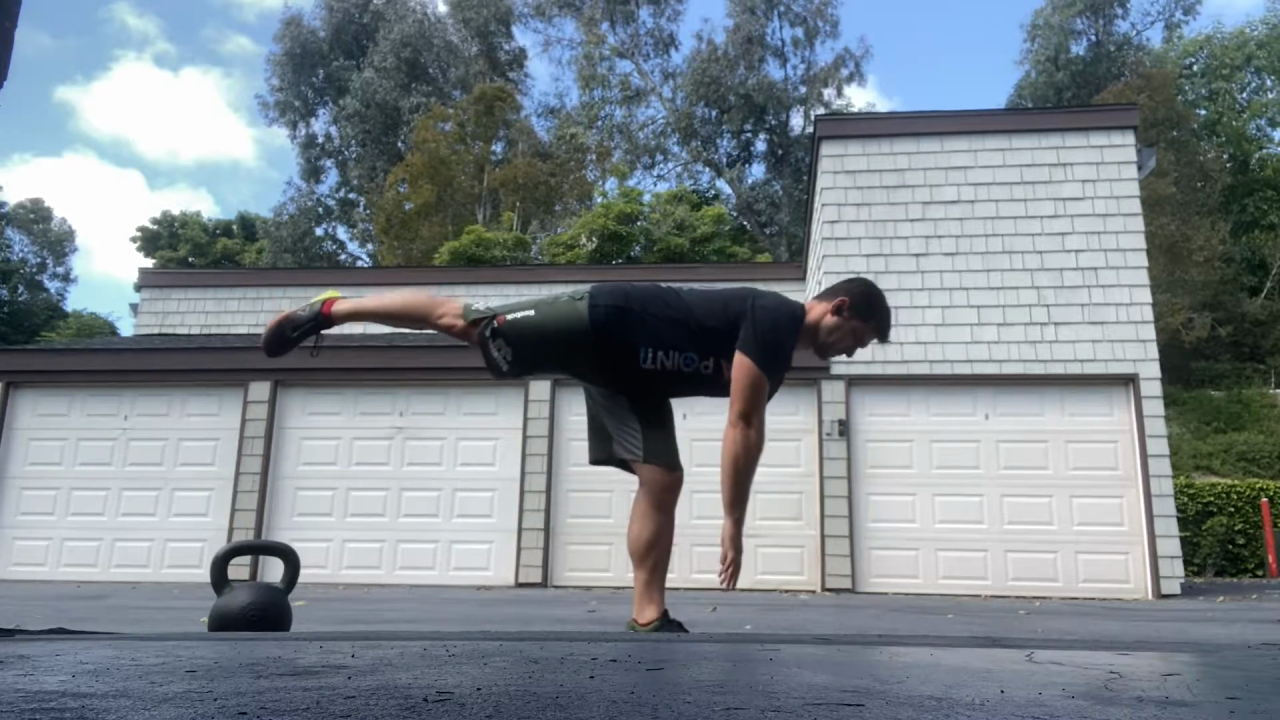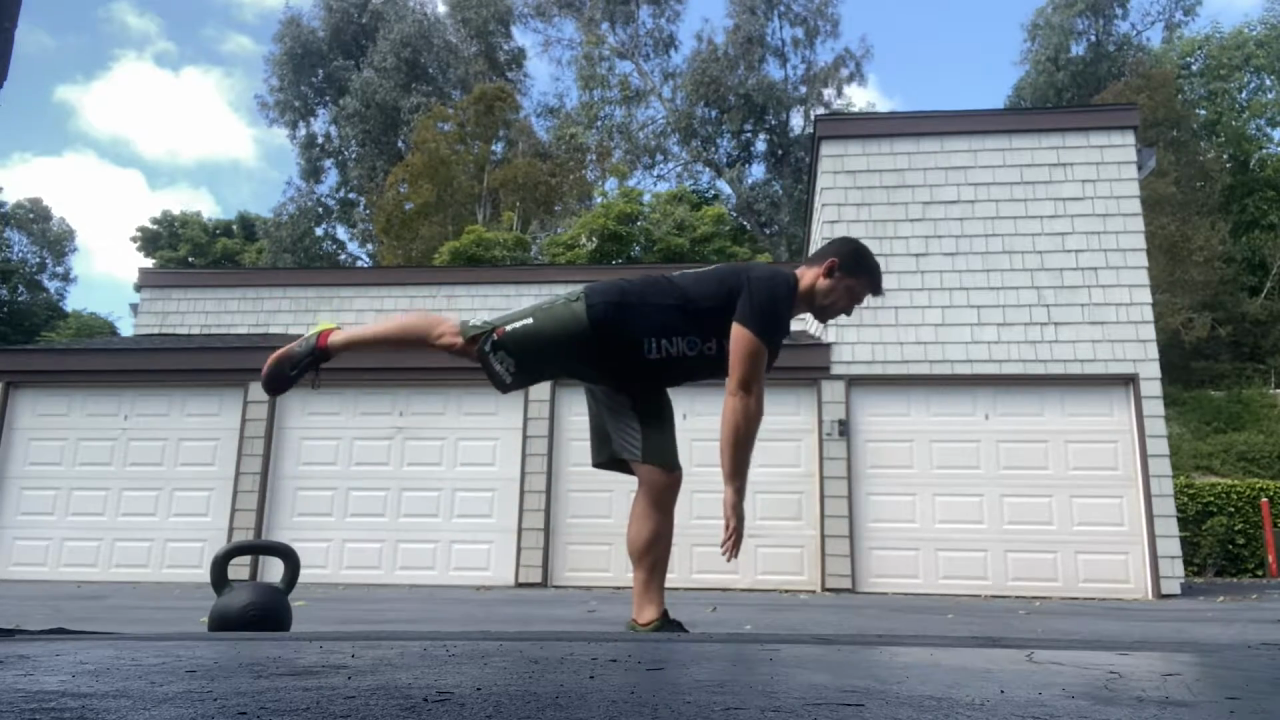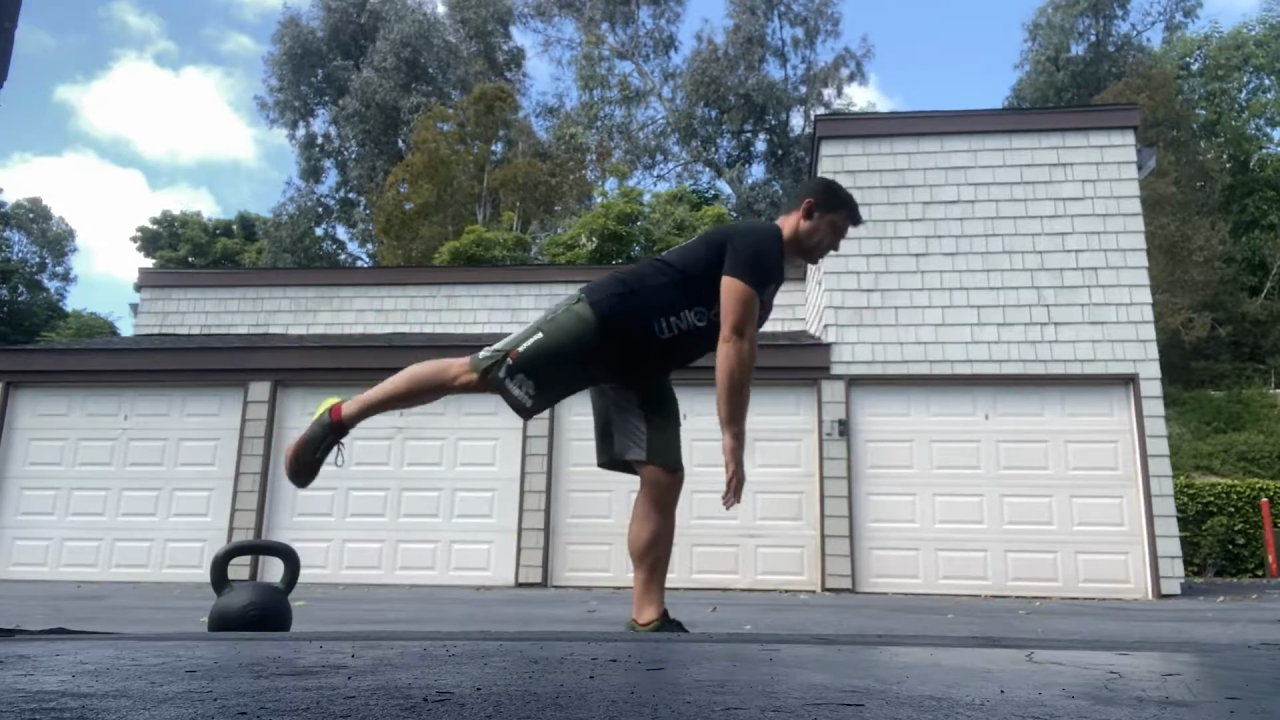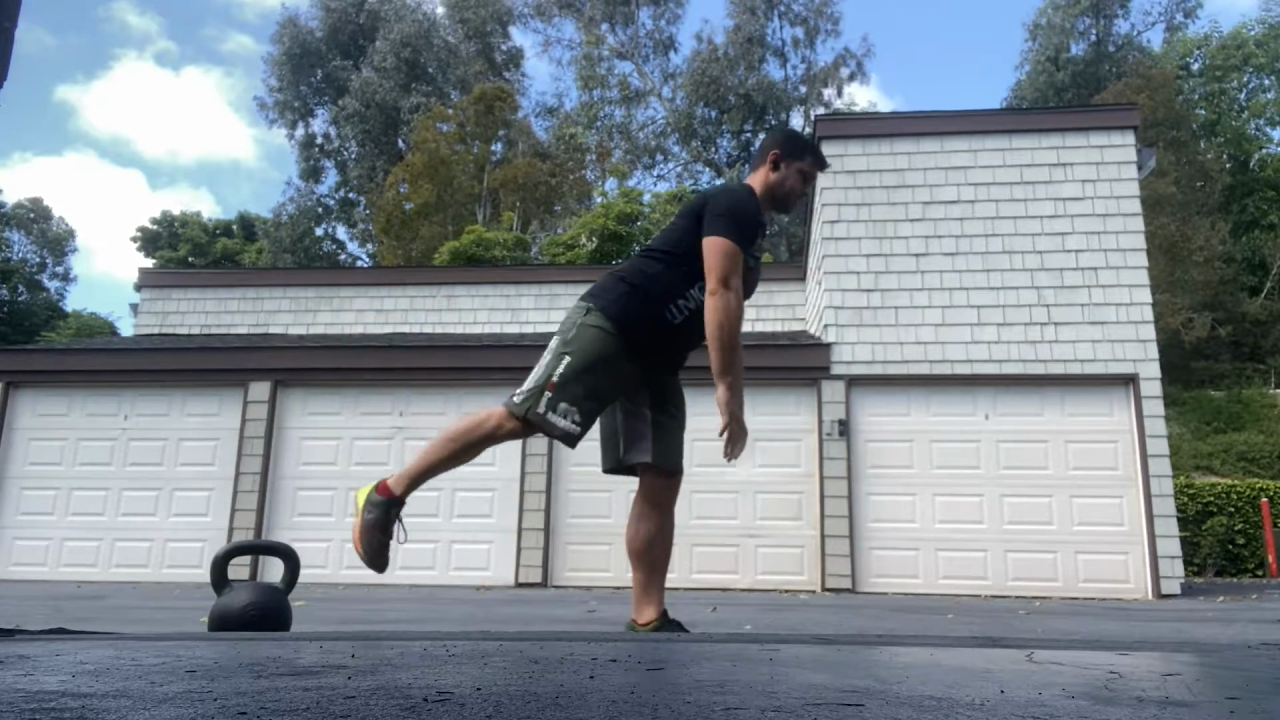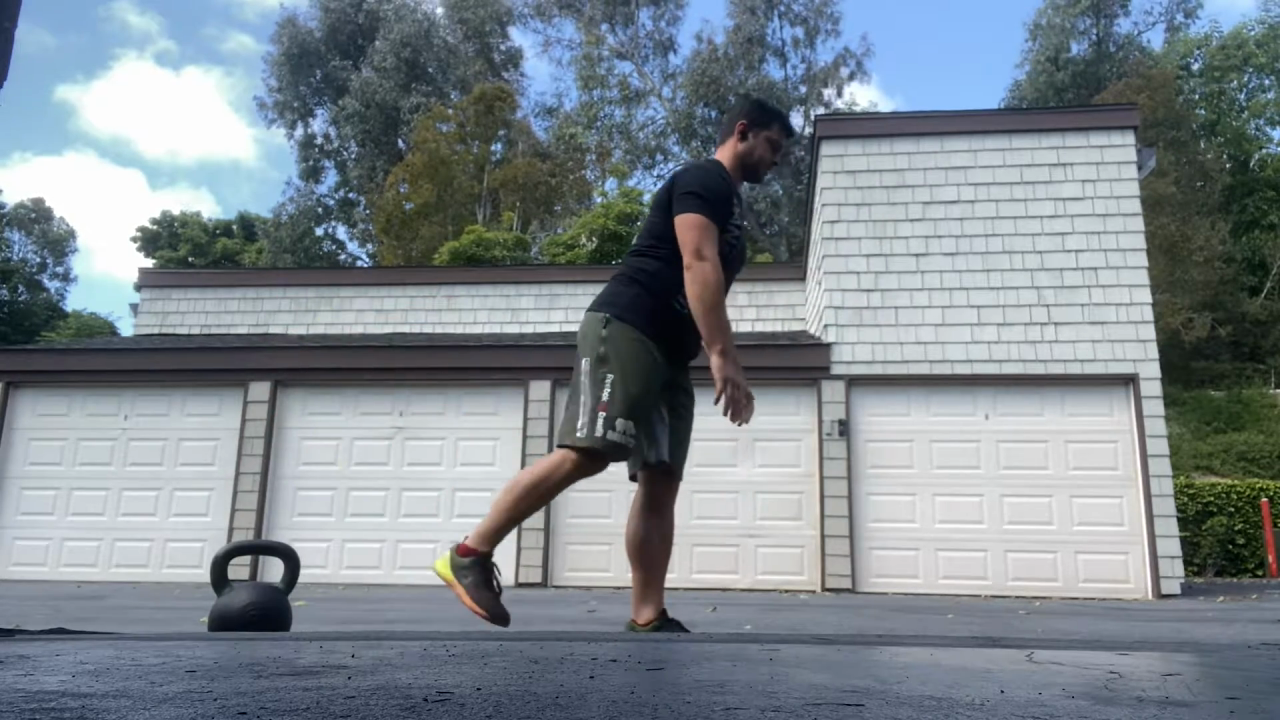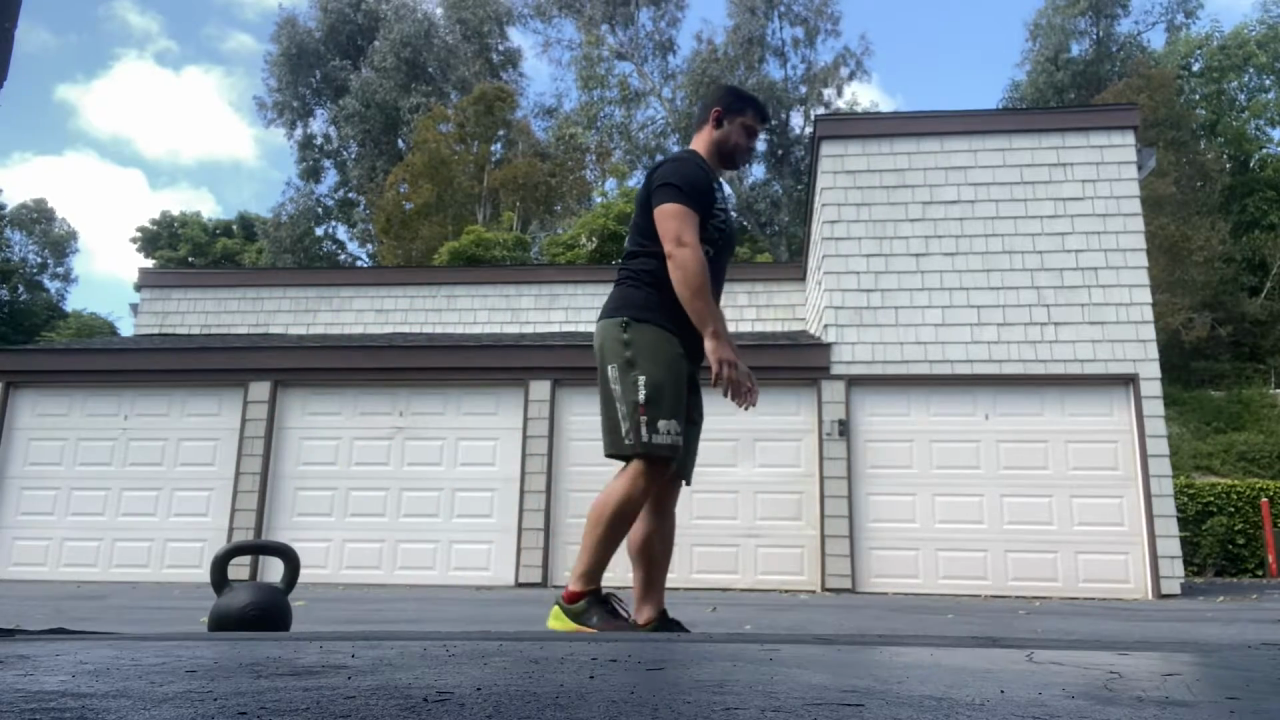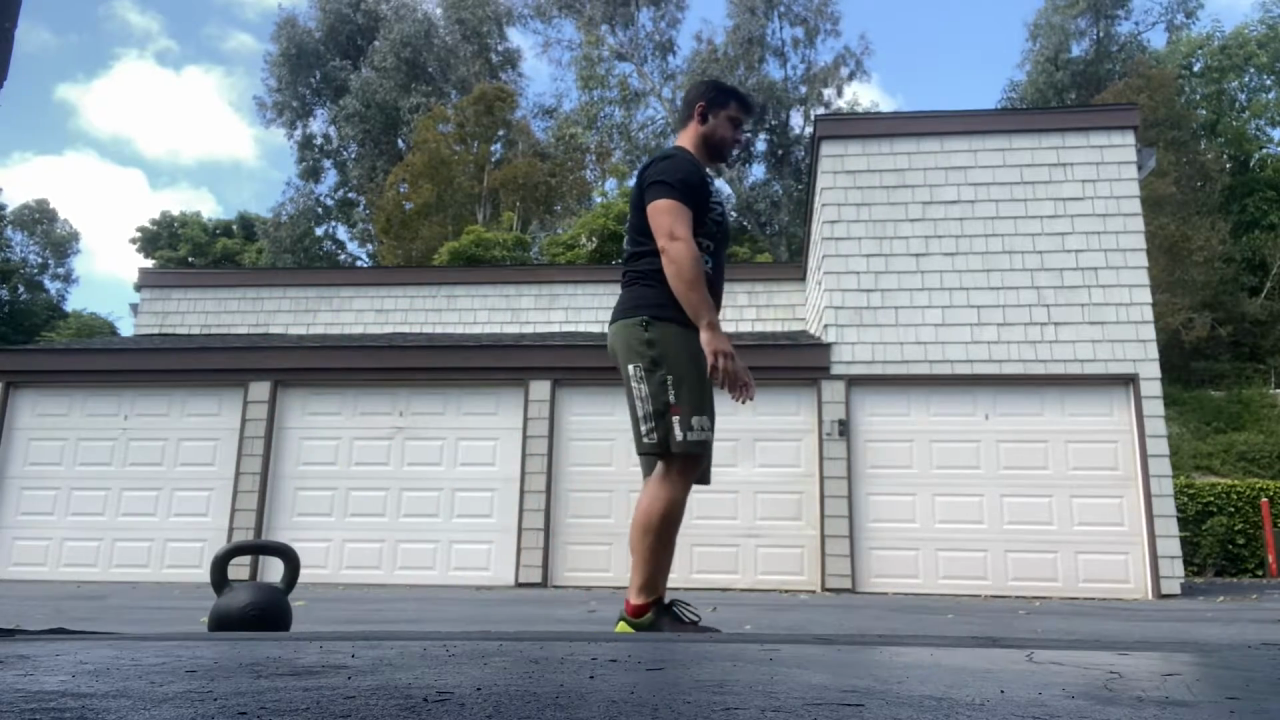
dt=0.2s
person 1, frame 1
left shoulder: (775, 352)
right shoulder: (775, 319)
left elbow: (747, 431)
right elbow: (741, 427)
left wrist: (734, 522)
right wrist: (733, 523)
left hip: (627, 371)
right hip: (597, 324)
left knee: (662, 481)
right knee: (459, 320)
left ankle: (648, 615)
right ankle: (330, 309)
person 1, frame 2
left shoulder: (774, 319)
right shoulder: (770, 288)
left elbow: (746, 401)
right elbow: (740, 397)
left wrist: (733, 488)
right wrist: (734, 491)
left hip: (630, 369)
right hip: (595, 325)
left knee: (661, 481)
right knee: (455, 337)
left ankle: (648, 614)
right ankle: (324, 343)
person 1, frame 3
left shoulder: (766, 270)
right shoulder: (758, 241)
left elbow: (737, 352)
right elbow: (734, 344)
left wrist: (734, 438)
right wrist: (733, 439)
left hip: (639, 364)
right hip: (599, 322)
left knee: (663, 481)
right knee: (472, 373)
left ankle: (648, 617)
right ankle: (341, 415)
person 1, frame 4
left shoulder: (748, 224)
right shoulder: (735, 204)
left elbow: (724, 309)
right elbow: (721, 295)
left wrist: (729, 394)
right wrist: (728, 390)
left hip: (654, 357)
right hip: (609, 323)
left knee: (661, 480)
right knee: (515, 419)
left ankle: (648, 616)
right ankle: (390, 492)
person 1, frame 5
left shoulder: (724, 197)
right shoulder: (703, 180)
left elbow: (712, 285)
right elbow: (699, 267)
left wrist: (718, 361)
right wrist: (724, 358)
left hip: (669, 347)
right hip: (625, 326)
left knee: (661, 480)
right knee: (586, 453)
left ankle: (648, 617)
right ankle: (471, 555)
person 1, frame 6
left shoulder: (708, 188)
right shoulder: (681, 172)
left elbow: (706, 272)
right elbow: (681, 252)
left wrist: (717, 351)
right wrist: (714, 337)
left hip: (675, 340)
right hip: (640, 326)
left knee: (667, 479)
right knee: (651, 463)
left ankle: (649, 615)
right ankle: (578, 595)
person 1, frame 7
left shoulder: (700, 183)
right shoulder: (671, 168)
right elbow: (675, 247)
left wrist: (722, 352)
right wrist: (711, 331)
left hip: (679, 336)
right hip: (655, 326)
left knee: (674, 471)
right knee: (677, 464)
left ankle: (653, 608)
right ankle: (640, 608)
